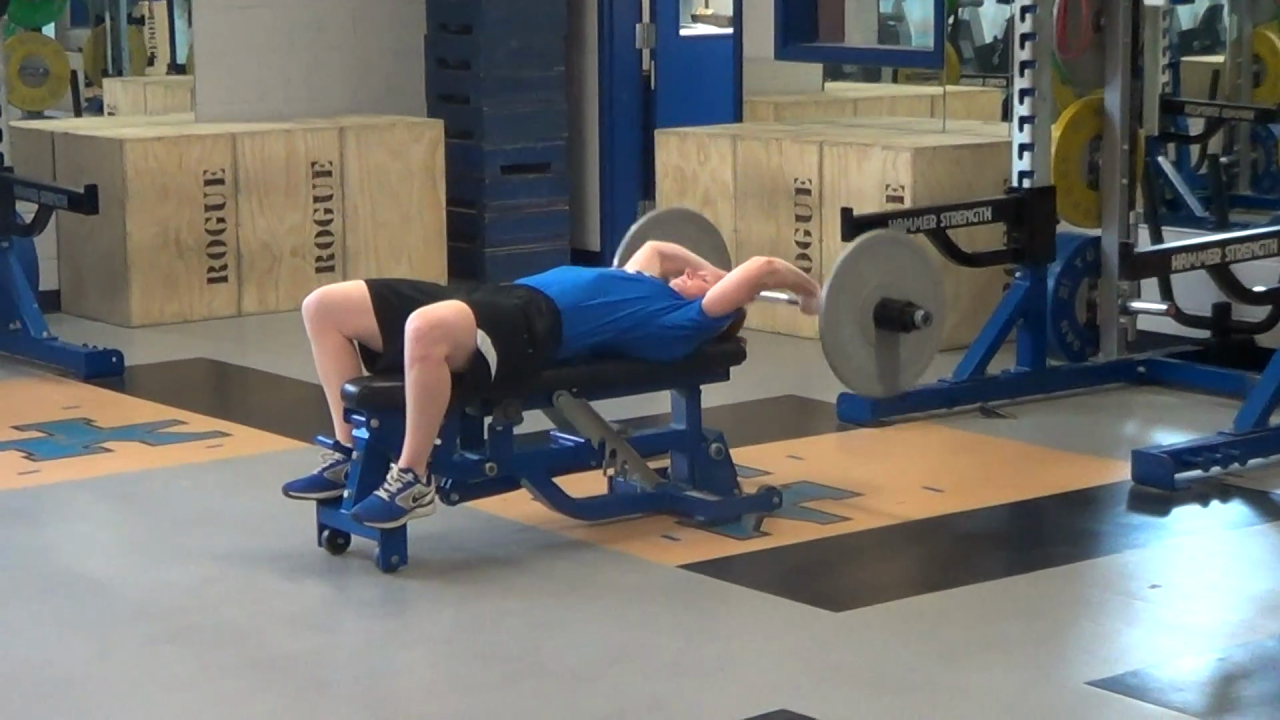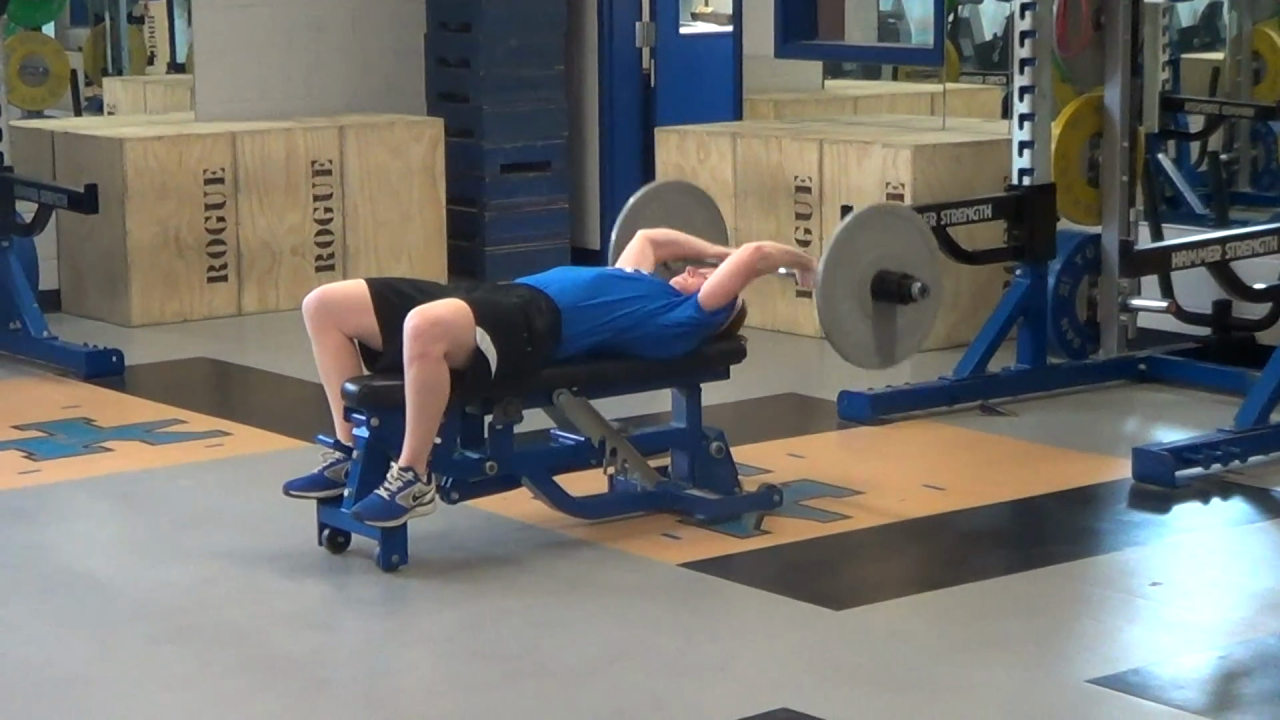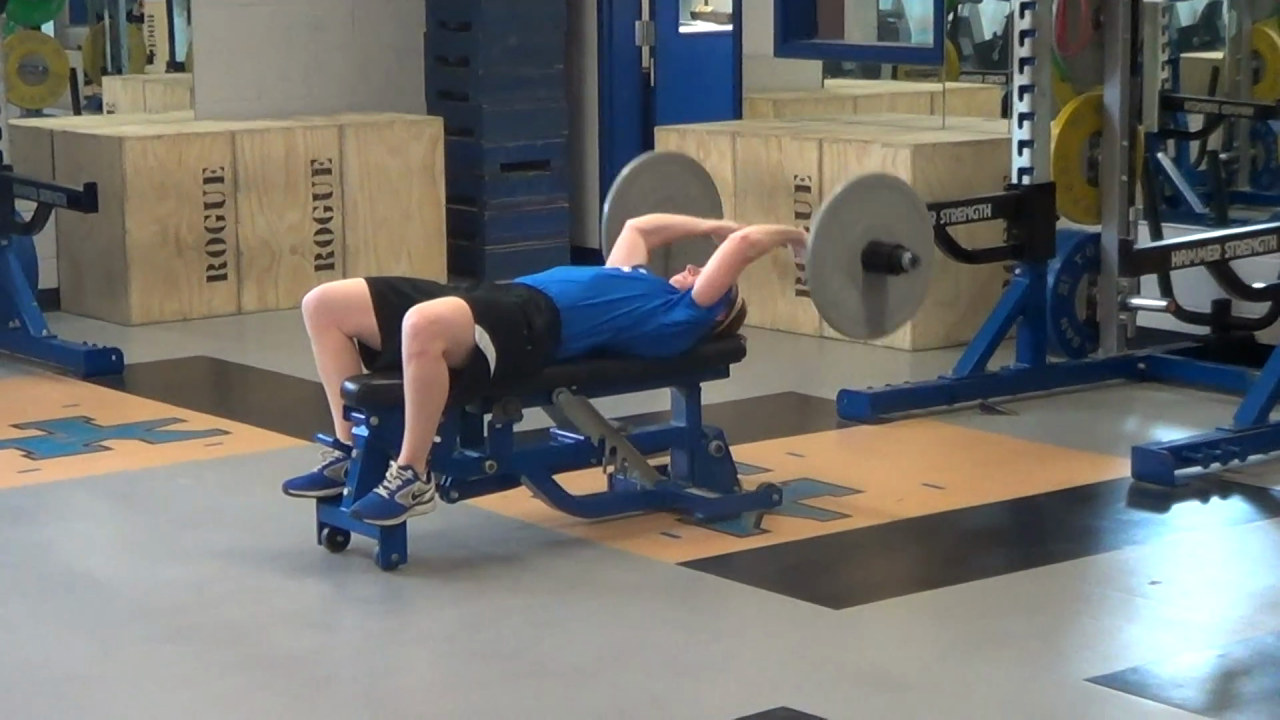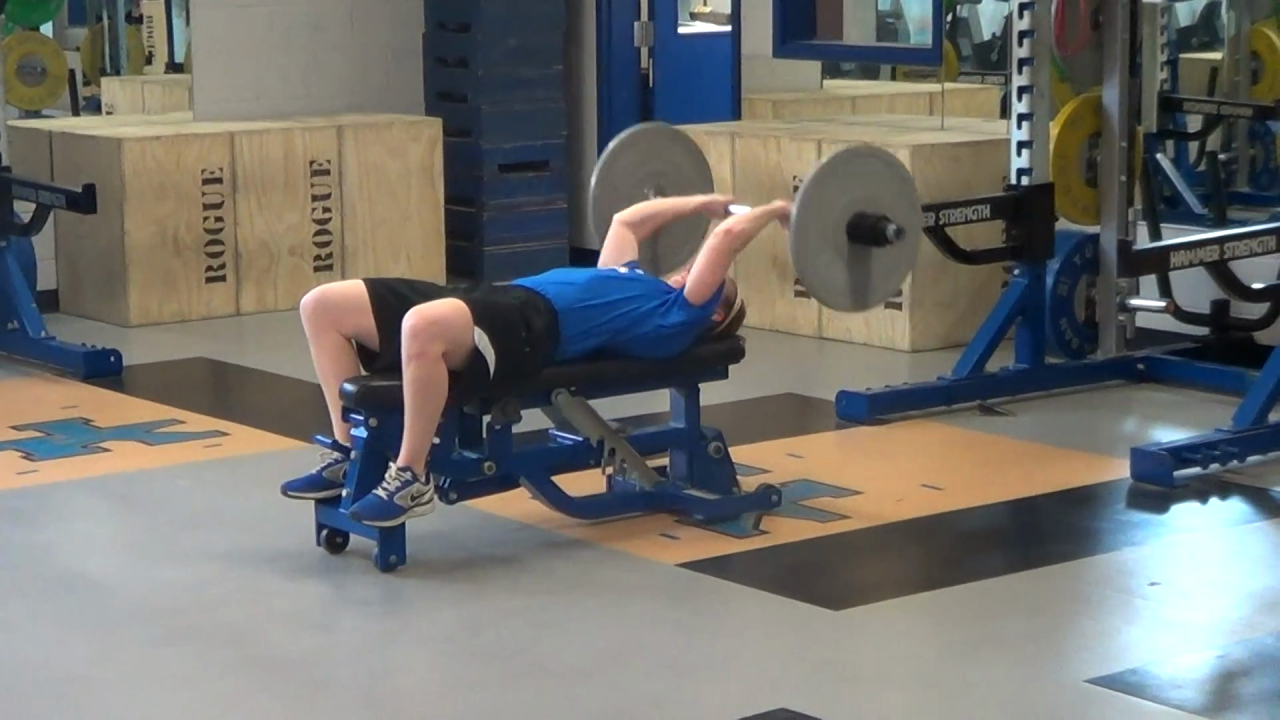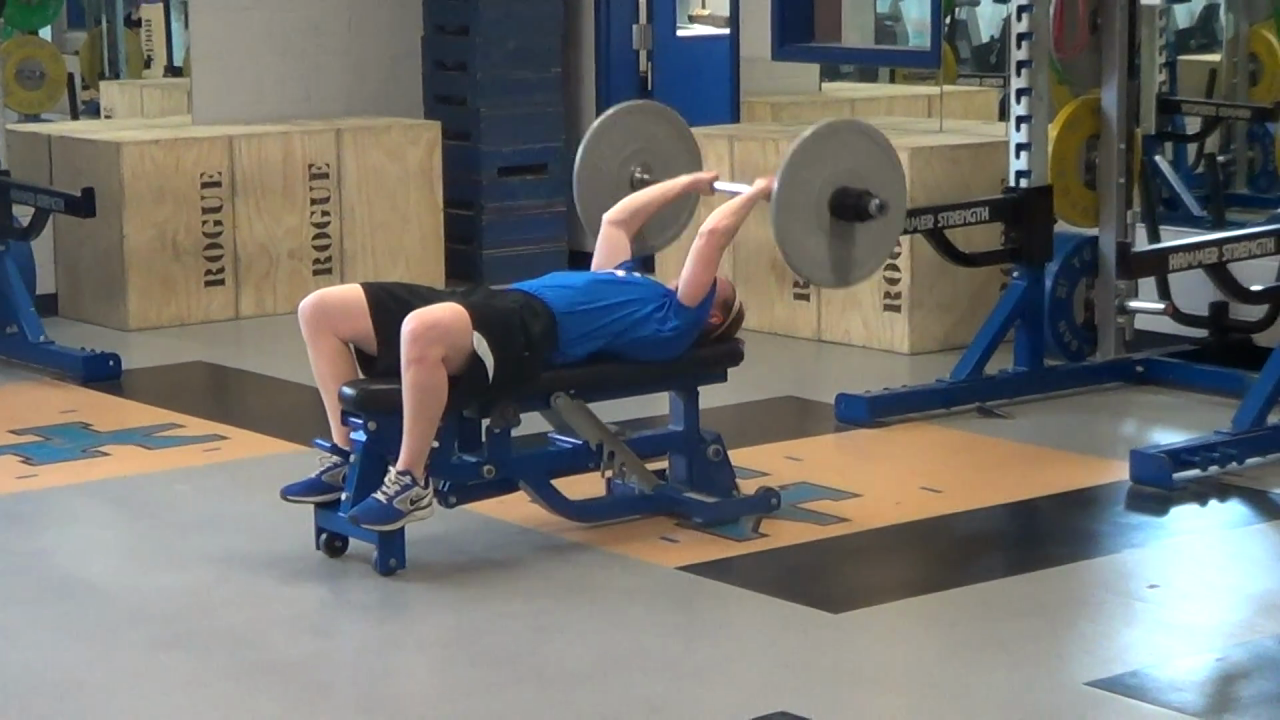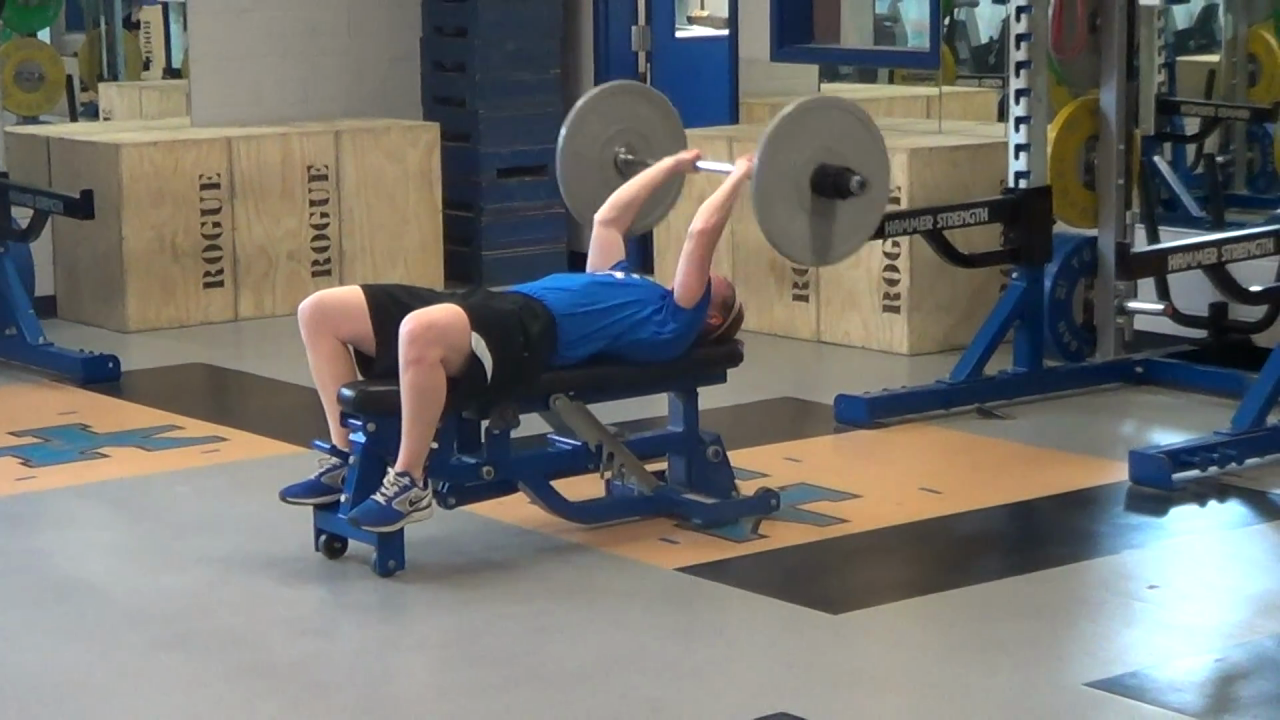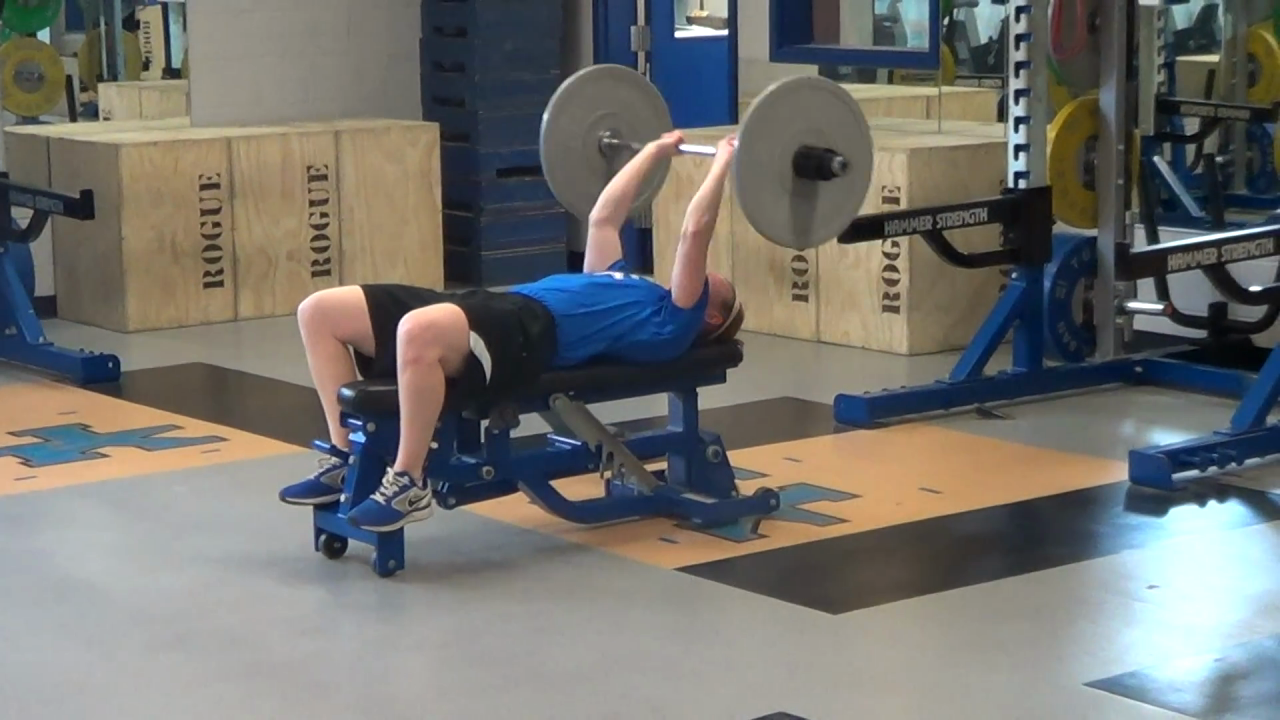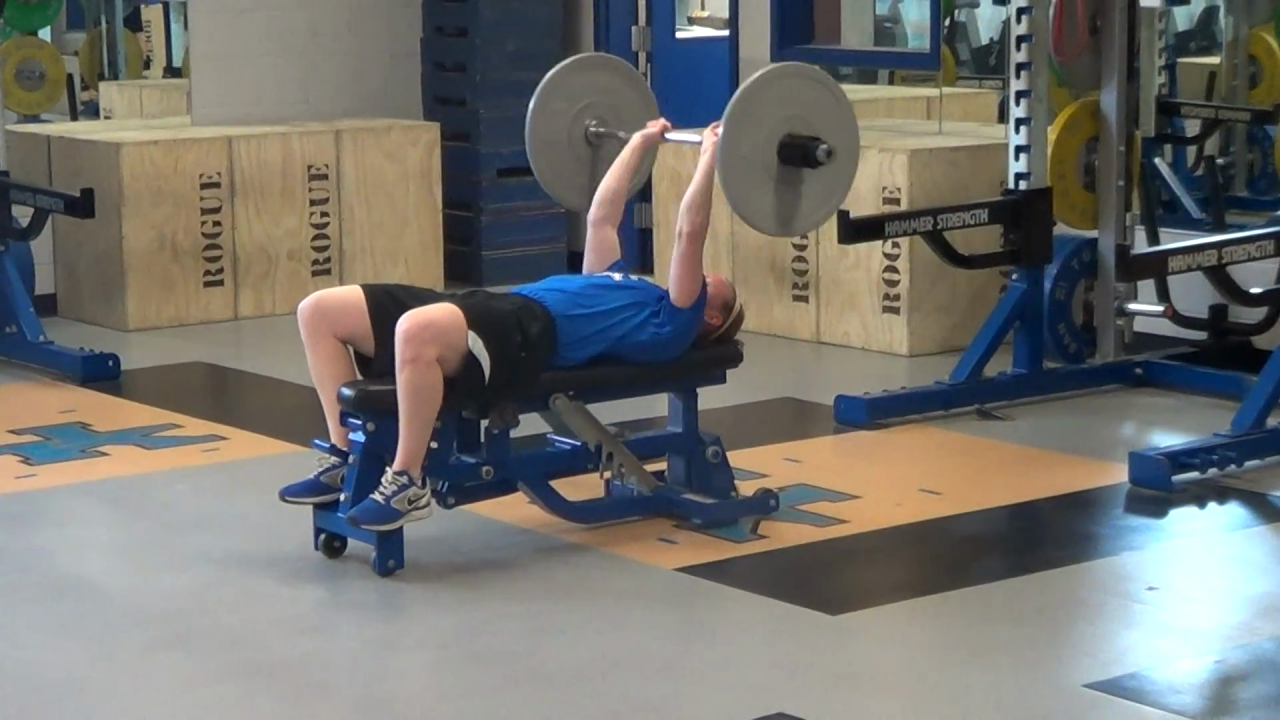
dt=0.1s
person 1, frame 1
left shoulder: (682, 324)
right shoulder: (647, 294)
left elbow: (759, 269)
right elbow: (654, 247)
left wrist: (806, 285)
right wrist: (739, 271)
left hip: (536, 324)
right hip: (501, 299)
left knee: (425, 329)
right knee: (324, 305)
left ankle: (411, 478)
right ankle: (350, 453)
person 1, frame 2
left shoulder: (681, 322)
right shoulder: (644, 291)
left elbow: (752, 257)
right elbow: (648, 235)
left wrist: (799, 259)
right wrist: (718, 249)
left hip: (534, 321)
right hip: (498, 298)
left knee: (424, 327)
right knee: (324, 305)
left ankle: (411, 477)
right ankle: (350, 451)
person 1, frame 3
left shoulder: (684, 317)
right shoulder: (642, 287)
left elbow: (741, 247)
right elbow: (638, 228)
left wrist: (788, 233)
right wrist: (718, 225)
left hip: (537, 323)
right hip: (500, 296)
left knee: (423, 322)
right knee: (324, 304)
left ankle: (411, 475)
right ankle: (350, 450)
person 1, frame 4
left shoulder: (677, 319)
right shoulder: (632, 283)
left elbow: (725, 237)
right elbow: (626, 220)
left wrist: (773, 210)
right wrist: (706, 201)
left hip: (531, 324)
right hip: (496, 298)
left knee: (422, 325)
right knee: (322, 305)
left ankle: (410, 477)
right ankle: (348, 452)
person 1, frame 5
left shoulder: (679, 320)
right shoulder: (632, 288)
left elbow: (712, 237)
right elbow: (616, 221)
left wrist: (758, 192)
right wrist: (691, 182)
left hip: (533, 330)
left knee: (420, 328)
right knee: (320, 309)
left ankle: (408, 482)
right ankle: (346, 458)
person 1, frame 6
left shoulder: (674, 326)
right shoulder: (624, 283)
left elbow: (700, 236)
right elbow: (607, 218)
left wrist: (741, 176)
right wrist: (672, 164)
left hip: (529, 332)
right hip: (493, 306)
left knee: (420, 332)
right knee: (319, 311)
left ankle: (409, 485)
right ankle: (346, 461)
person 1, frame 7
left shoulder: (673, 324)
right shoulder: (627, 288)
left elbow: (695, 234)
right elbow: (603, 220)
left wrist: (724, 165)
right wrist: (654, 152)
left hip: (530, 332)
right hip: (496, 306)
left knee: (418, 331)
right knee: (319, 311)
left ankle: (408, 484)
right ankle: (345, 461)
person 1, frame 8
left shoulder: (671, 326)
right shoulder: (620, 283)
left elbow: (690, 234)
right elbow: (600, 218)
left wrist: (709, 156)
right wrist: (641, 143)
left hip: (528, 332)
right hip: (494, 307)
left knee: (417, 331)
right knee: (319, 310)
left ankle: (407, 483)
right ankle: (345, 459)
